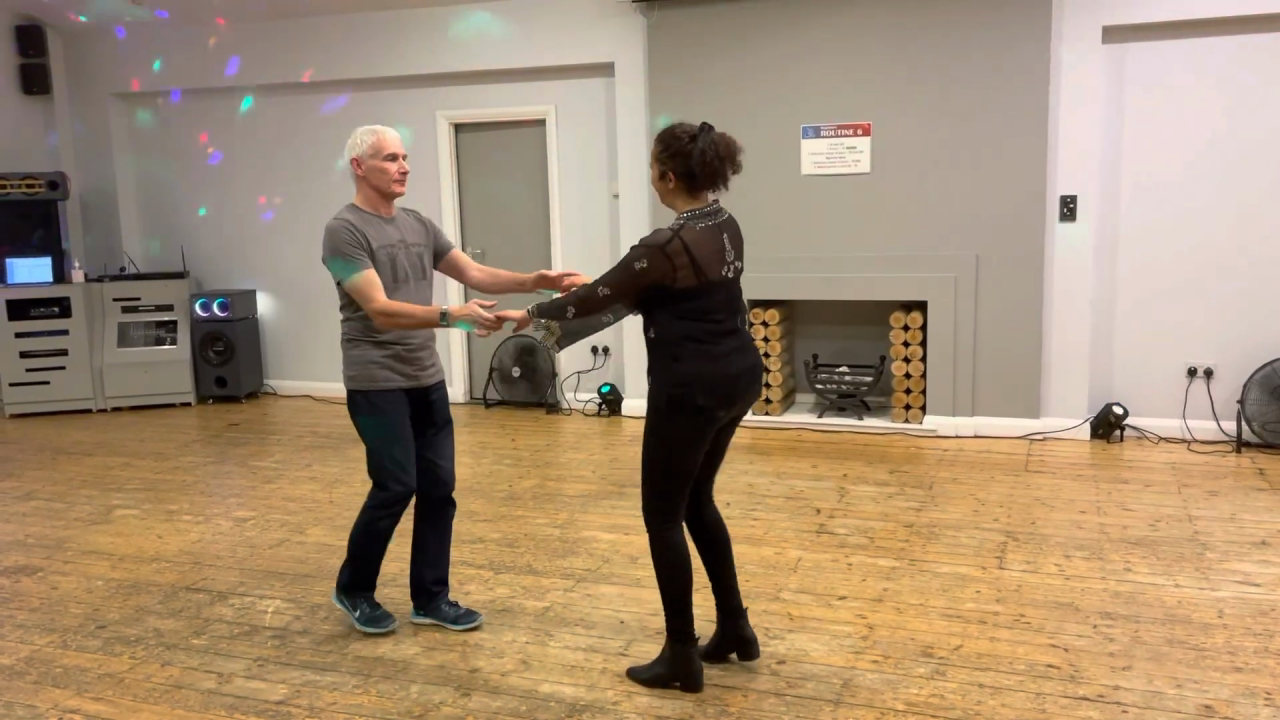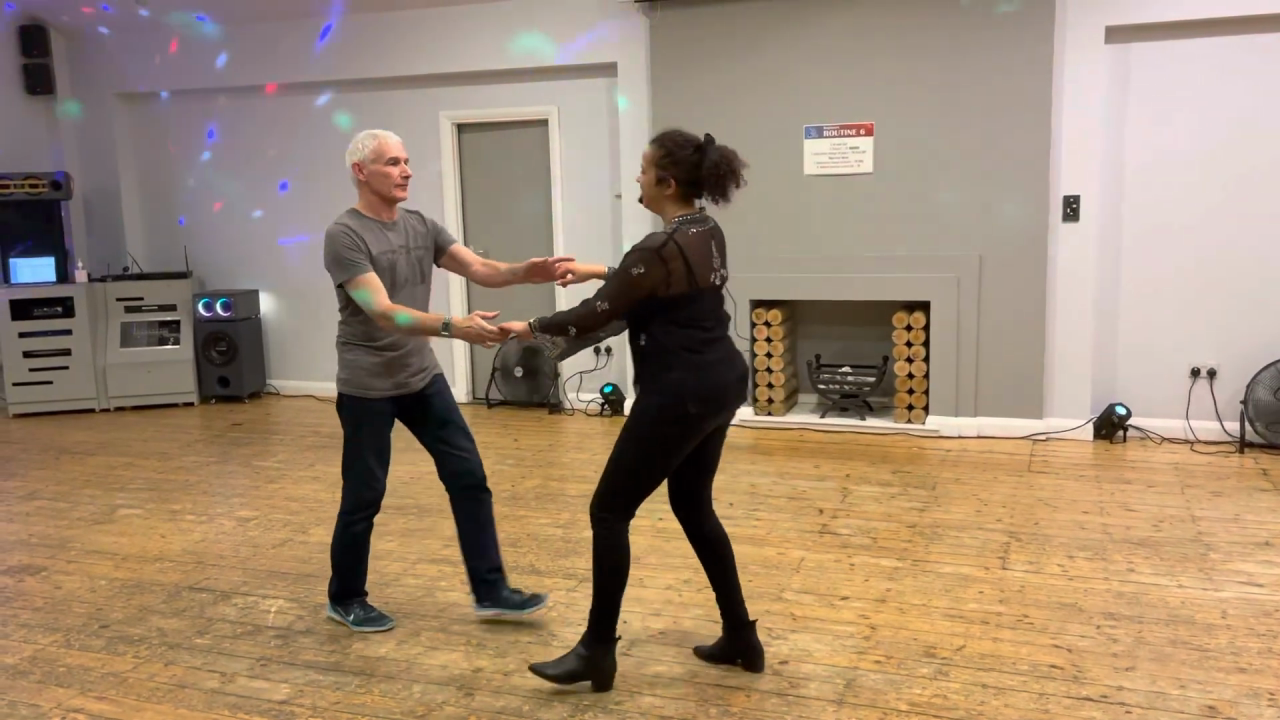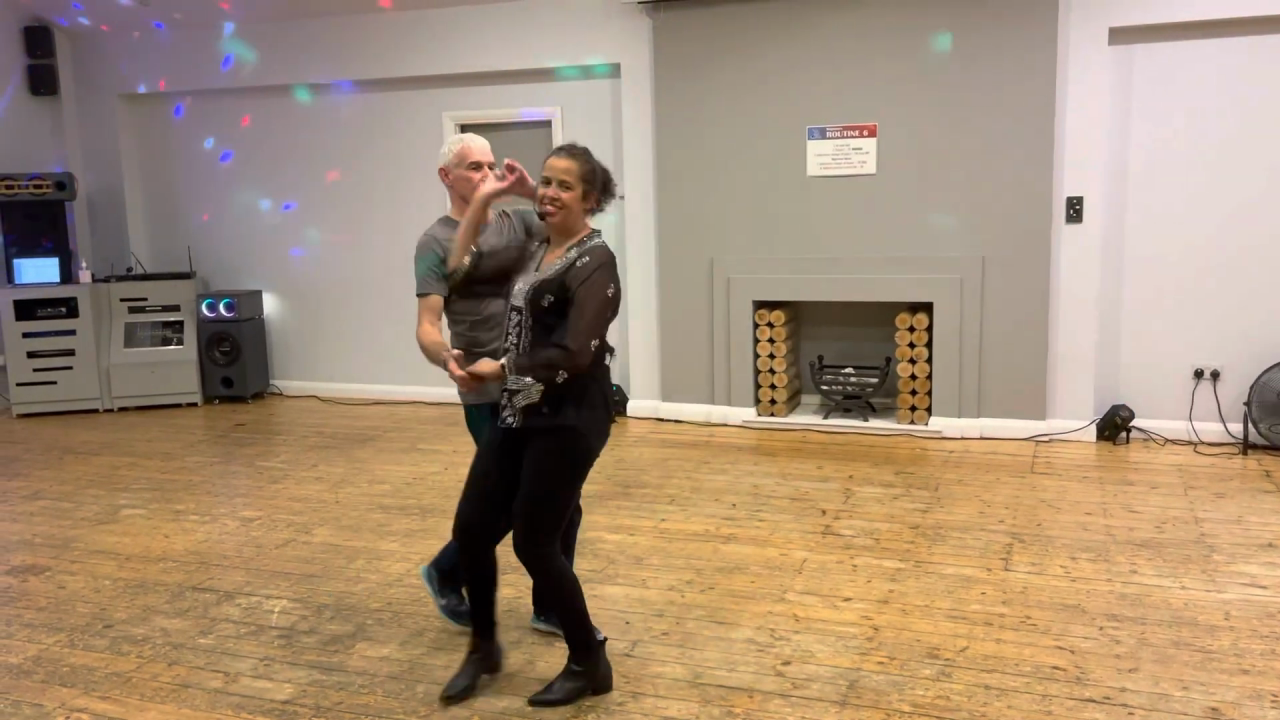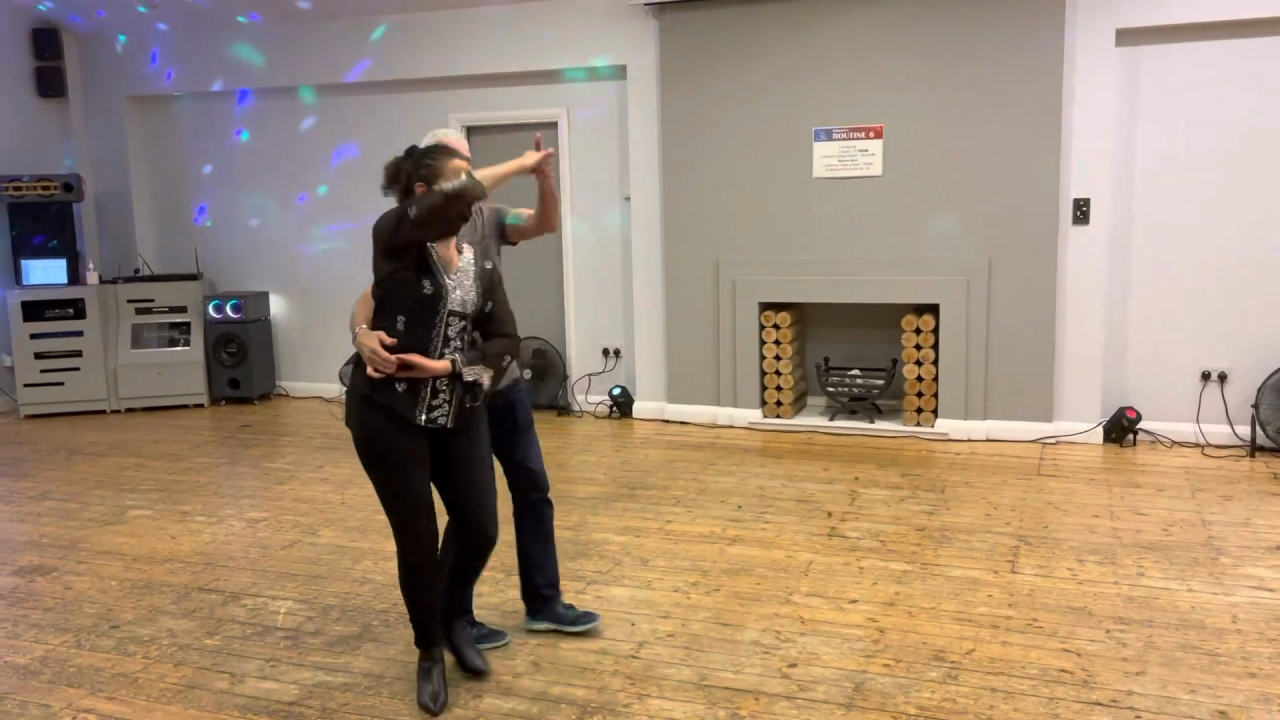
dt=0.5s
person 1, frame 1
left shoulder: (670, 243)
right shoulder: (726, 226)
left elbow: (602, 299)
left wrist: (528, 315)
right wrist: (591, 280)
left hip: (691, 386)
right hip: (737, 374)
left knee: (663, 513)
right knee: (694, 497)
left ankle: (682, 656)
right ankle: (734, 628)
person 1, frame 2
left shoulder: (662, 247)
right shoulder: (707, 232)
left elbow: (599, 313)
left wrist: (530, 328)
right wrist: (600, 270)
left hip: (681, 393)
right hip: (721, 381)
left knee: (610, 510)
right knee: (693, 505)
left ankle: (597, 651)
right ankle: (741, 636)
person 1, frame 3
left shoulder: (596, 262)
right shoulder: (531, 249)
left elbow: (574, 353)
right elbow: (458, 275)
left wrist: (499, 368)
right wrist: (482, 205)
left hip: (569, 419)
right hip: (516, 415)
left knee: (533, 542)
right knee: (471, 533)
left ankle: (588, 663)
right ankle: (483, 648)
person 1, frame 4
left shoulder: (480, 264)
right shoulder: (397, 236)
left elbow: (504, 343)
right elbow: (445, 199)
left wrist: (448, 367)
left hip: (457, 415)
right hip: (390, 411)
left knee: (481, 530)
right knee: (418, 539)
left ankle: (453, 623)
right ankle: (429, 656)
person 2, frame 1
left shoulder: (418, 224)
right shoulder: (344, 230)
left elbow: (473, 273)
right elbow: (379, 308)
left wrist: (532, 281)
right wrist: (451, 316)
left hip: (426, 377)
right hip: (375, 383)
left knee: (438, 487)
right knee: (394, 488)
left ankle: (430, 597)
right ankle: (354, 589)
person 2, frame 2
left shoulder: (422, 226)
right shoulder: (344, 236)
left elbow: (479, 269)
right elbow: (383, 312)
left wrist: (526, 271)
right wrist: (453, 327)
left hip: (423, 378)
right hip: (368, 389)
left knee: (467, 475)
right knee: (365, 496)
left ankle: (490, 589)
right ankle: (345, 598)
person 2, frame 3
left shoulder: (515, 221)
right shoulder: (437, 245)
right elbow: (428, 323)
left wrist: (531, 191)
right wrist: (442, 357)
right hip: (489, 394)
left ankle: (551, 606)
right ankle: (446, 573)
person 2, frame 4
left shoulder: (488, 219)
left elbow: (545, 223)
right elbow: (370, 297)
left wrist: (543, 175)
right wrist: (363, 334)
left hip: (505, 379)
left knee: (532, 486)
left ankle: (544, 603)
